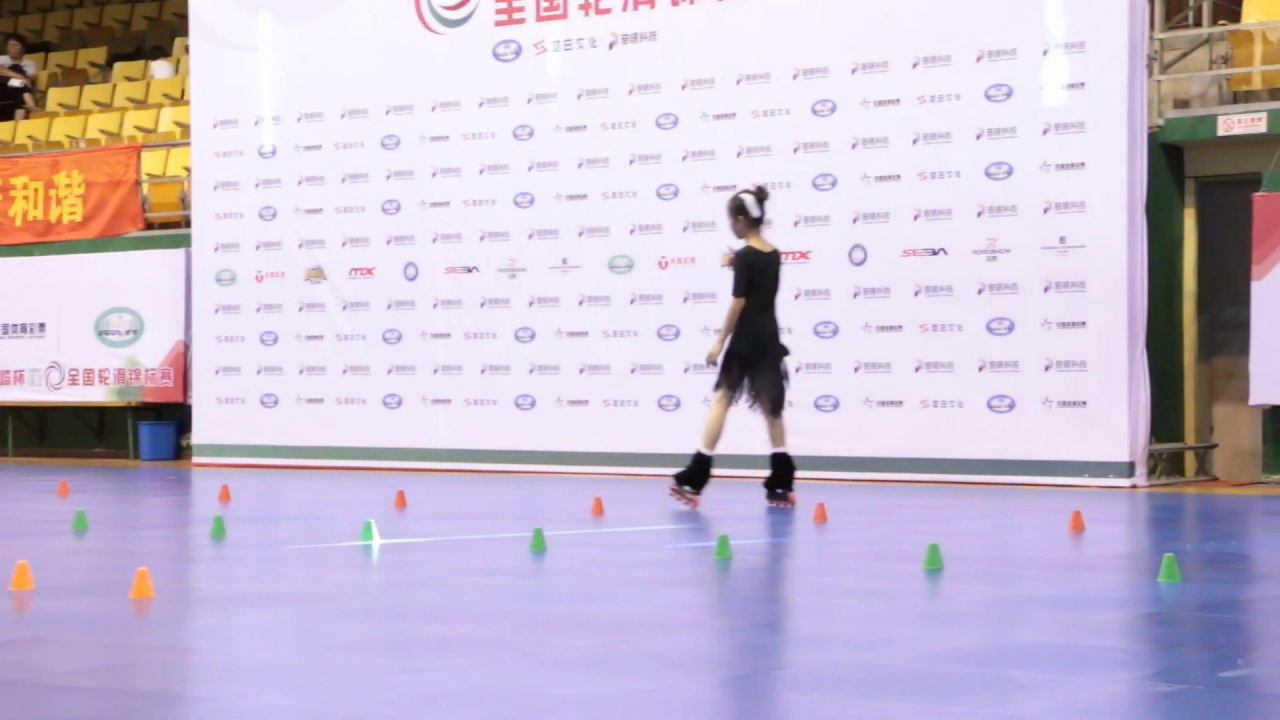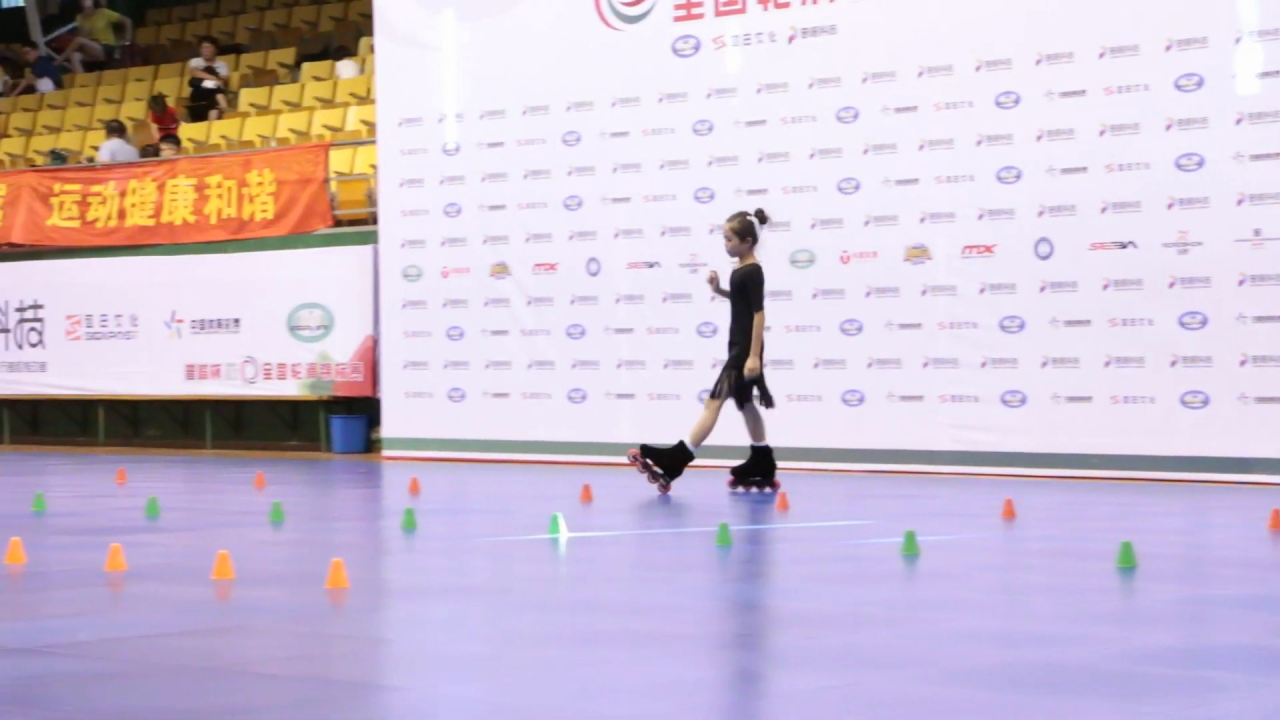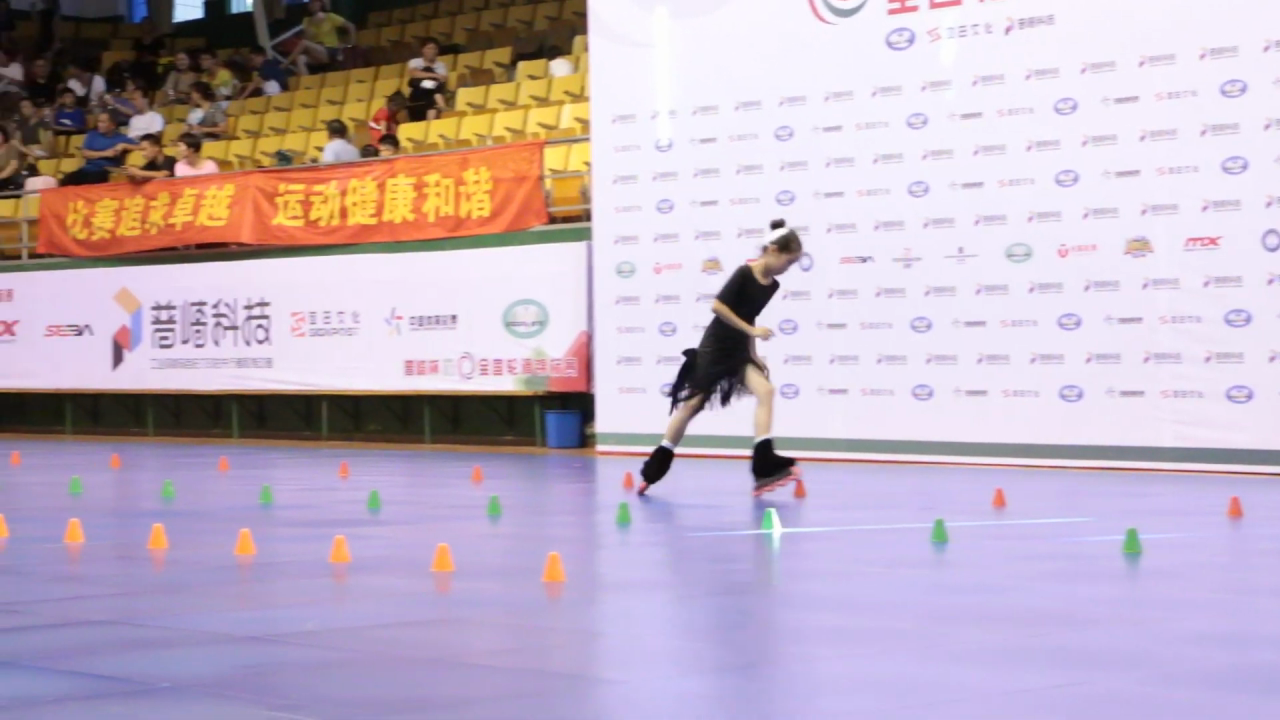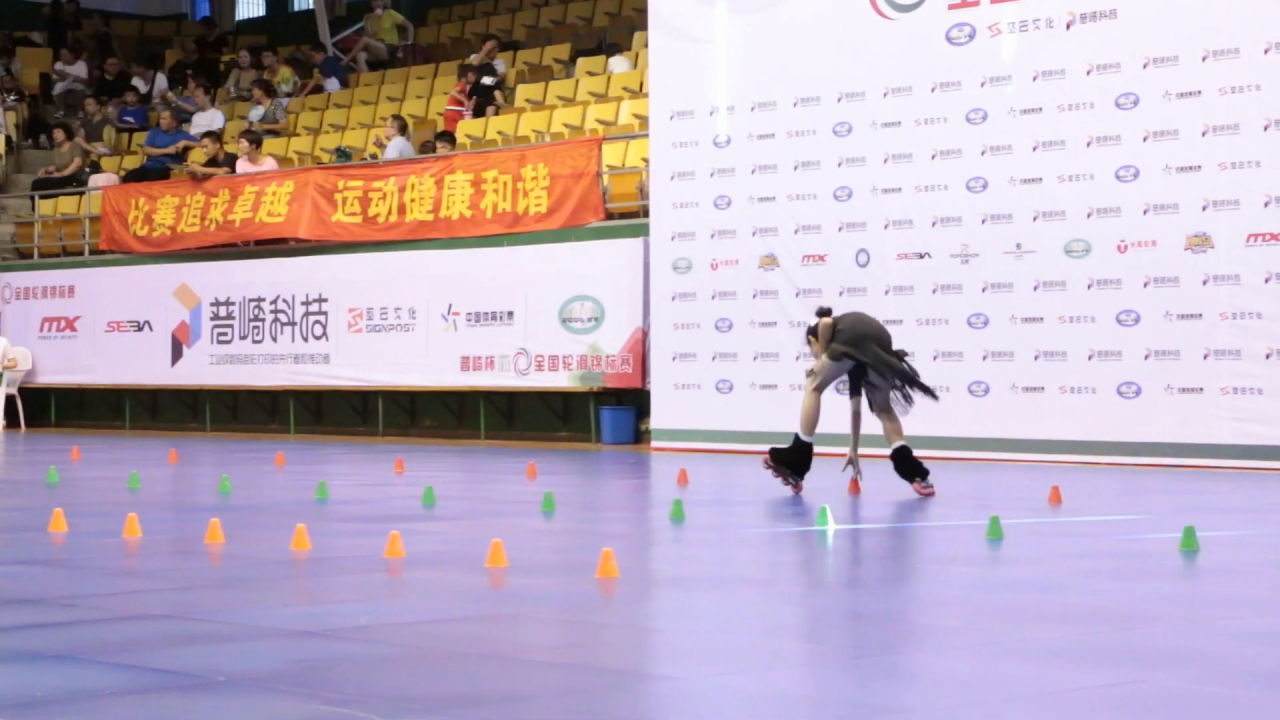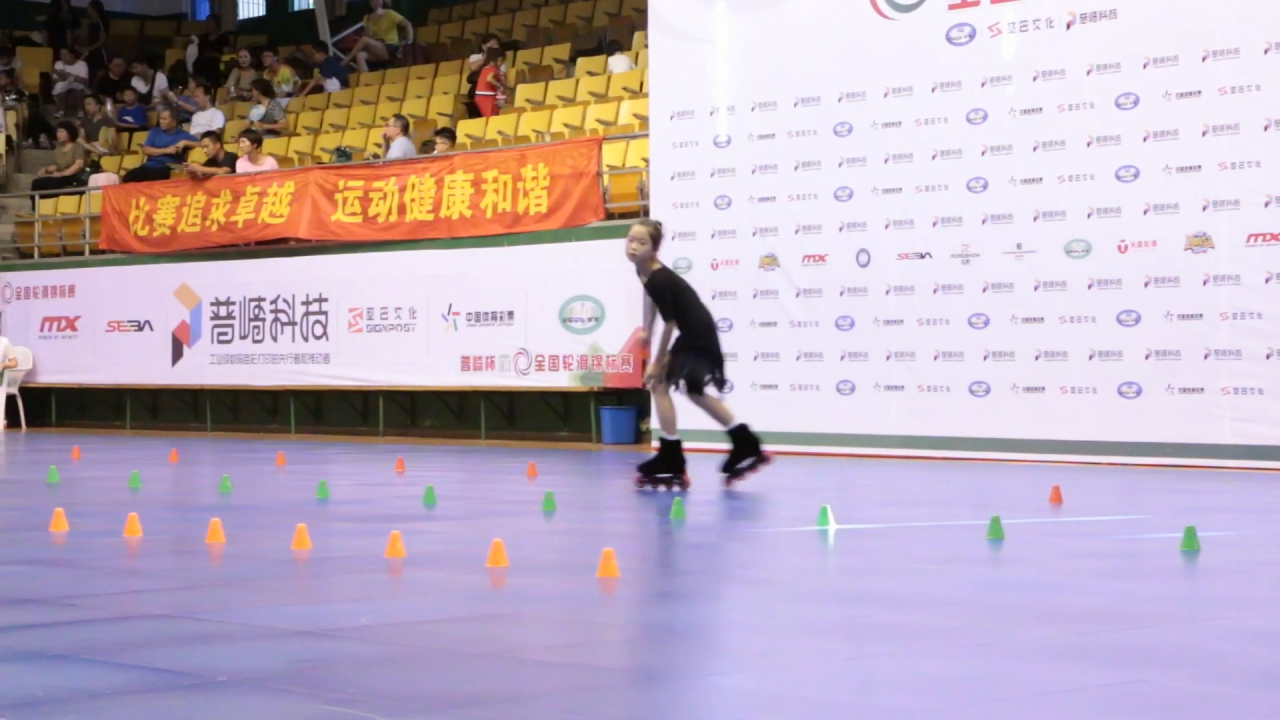
dt=0.7s
person 1, frame 1
left shoulder: (745, 256)
right shoulder: (773, 254)
left elbow: (738, 301)
left wrist: (720, 342)
left hip: (747, 338)
right hip: (769, 337)
left knee: (722, 400)
right knee: (769, 405)
left ankle: (695, 478)
right ankle: (781, 484)
person 1, frame 2
left shoulder: (752, 272)
right shoulder: (742, 269)
left elbow: (759, 313)
left wrist: (754, 356)
right wrist: (718, 290)
left hip: (744, 348)
right hip: (740, 347)
left knee: (714, 403)
right knee: (745, 404)
left ankle: (671, 463)
right ankle: (762, 469)
person 1, frame 3
left shoulder: (773, 286)
right shoulder: (743, 273)
right elbow: (717, 305)
left wrist: (753, 353)
right wrist: (748, 330)
left hip: (737, 350)
right hip: (715, 345)
left knee: (765, 390)
right knee: (691, 403)
left ankle: (765, 465)
right ankle: (655, 465)
person 1, frame 4
left shoulder: (818, 329)
left elbow: (826, 322)
right elbow: (856, 405)
left wrist: (822, 357)
right wrist: (853, 449)
left hip: (852, 341)
right hip: (880, 341)
left knee: (814, 386)
right knee: (883, 409)
left ankle: (796, 459)
right ankle: (913, 471)
person 1, frame 5
left shoulder: (660, 279)
right shoulder: (645, 272)
left elbow: (670, 324)
left wrist: (658, 362)
right wrist: (646, 333)
left hip: (698, 333)
right hip: (698, 330)
left knee: (659, 384)
right knee: (696, 392)
left ankle: (670, 462)
right ankle: (746, 445)
